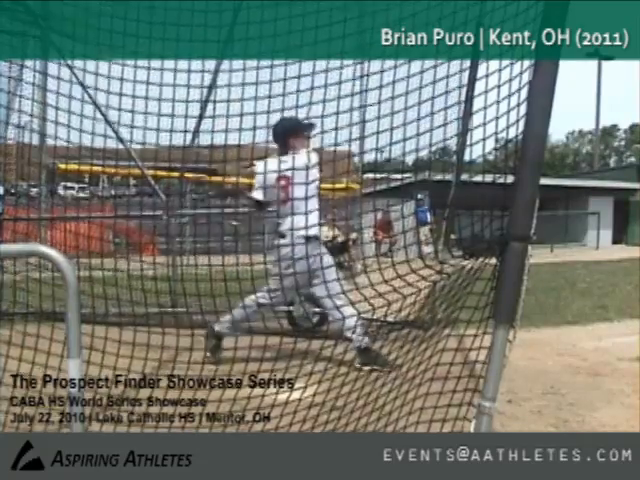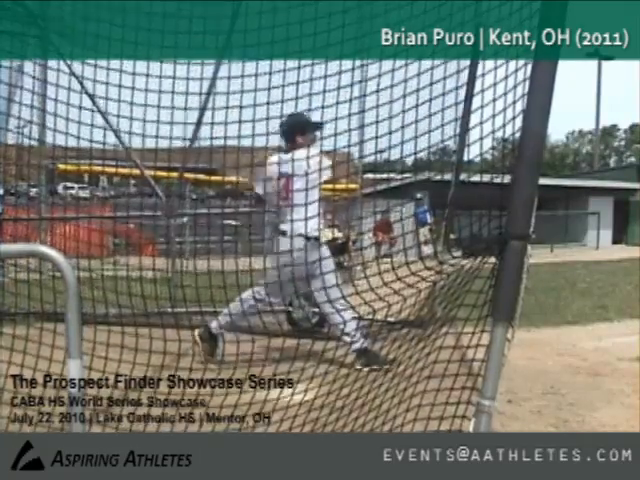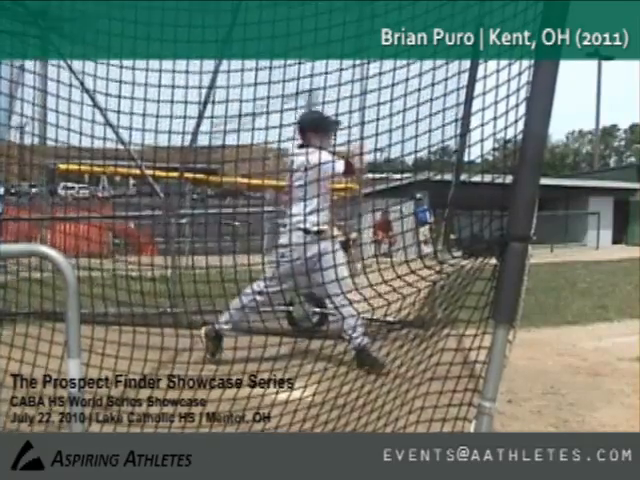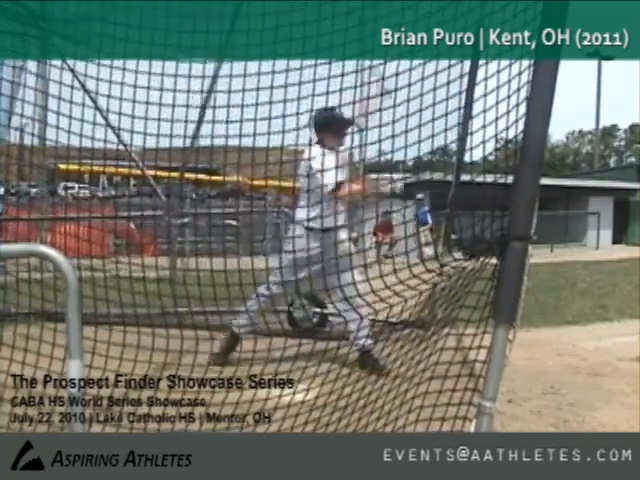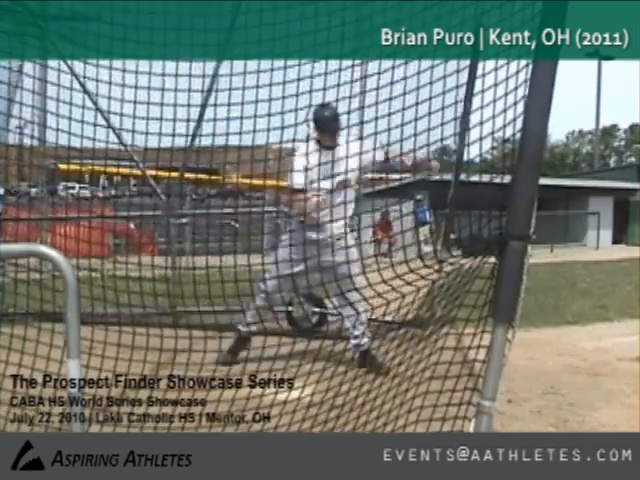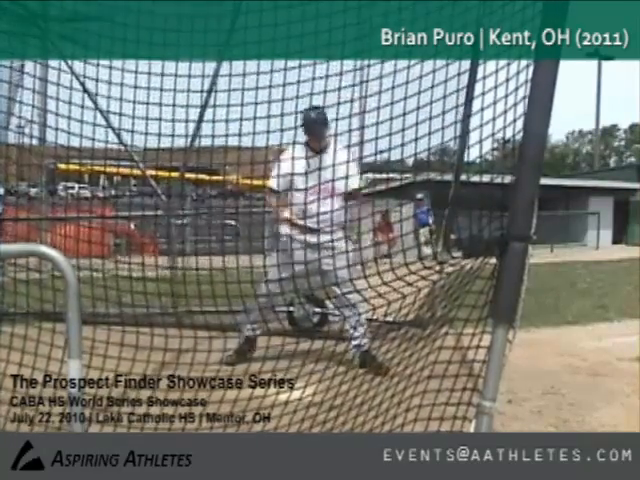
dt=0.2s
person 1, frame 1
left shoulder: (265, 167)
right shoulder: (309, 158)
left elbow: (259, 204)
right hip: (298, 243)
left knee: (332, 292)
right knee: (271, 296)
left ankle: (363, 348)
right ankle: (218, 332)
person 1, frame 2
left shoulder: (272, 163)
right shoulder: (312, 159)
left elbow: (263, 199)
right elbow: (332, 170)
left hip: (310, 241)
right hip: (298, 242)
left knee: (332, 293)
right knee: (265, 294)
left ankle: (361, 348)
right ankle: (211, 331)
person 1, frame 3
left shoulder: (303, 151)
right shoulder: (316, 157)
right elbow: (354, 168)
right wrist: (358, 154)
left hip: (321, 235)
right hip: (299, 238)
left knee: (340, 290)
right knee: (266, 288)
left ankle: (360, 349)
right ankle: (217, 332)
person 1, frame 4
left shoulder: (335, 150)
right shoulder: (315, 159)
right elbow: (345, 193)
left hip: (337, 234)
right hip: (306, 235)
left knee: (350, 292)
right knee: (273, 288)
left ankle: (364, 350)
right ankle: (235, 334)
person 1, frame 5
left shoulder: (353, 149)
right shoulder: (302, 154)
left elbow: (379, 158)
right elbow: (296, 199)
right wrist: (316, 220)
left hip: (338, 233)
right hip: (304, 232)
left knee: (348, 291)
right knee: (272, 284)
left ankle: (363, 351)
right ankle: (243, 336)
person 1, frame 6
left shoulder: (341, 156)
right shoulder: (290, 157)
left elbow: (351, 195)
right elbow: (273, 193)
right wrist: (284, 218)
left hip: (331, 235)
right hip: (294, 233)
left knee: (345, 291)
right knee: (270, 287)
left ankle: (363, 350)
right ankle: (248, 341)
